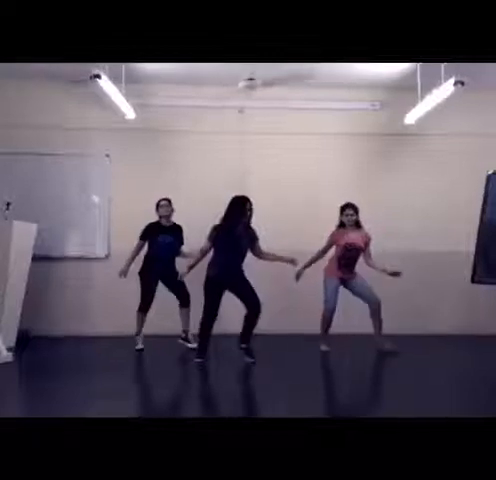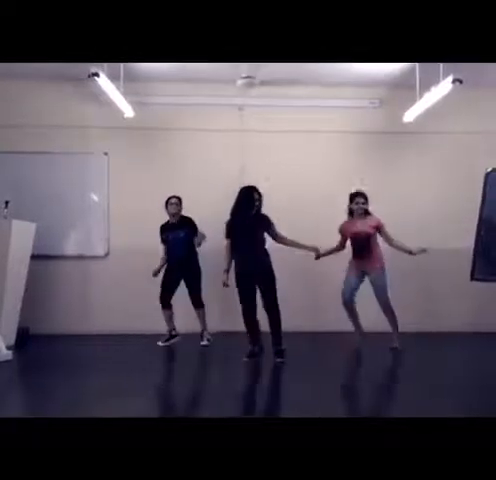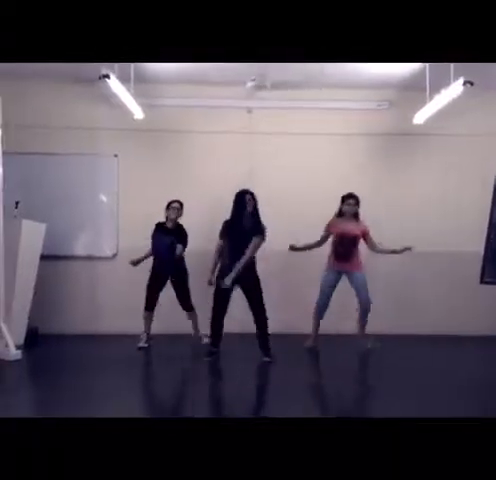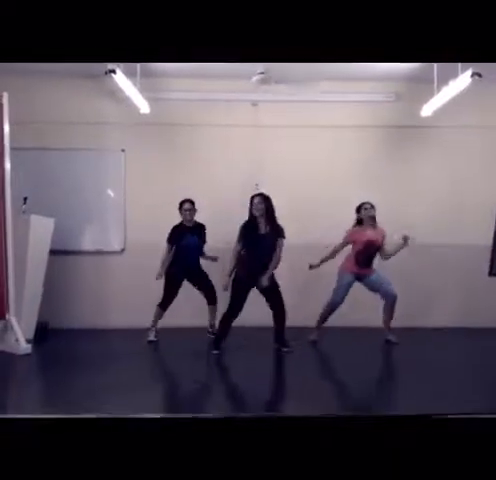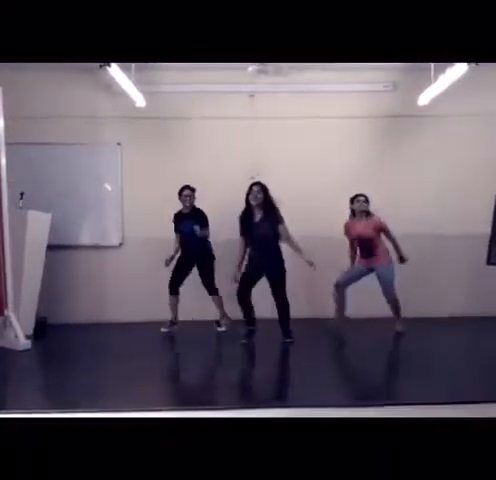
dt=0.5s
person 1, frame 1
left shoulder: (249, 232)
right shoulder: (219, 230)
left elbow: (260, 253)
right elbow: (204, 250)
left wrist: (284, 258)
right wrist: (189, 267)
left hip: (236, 276)
right hip: (215, 277)
left knee: (254, 306)
right knee: (210, 314)
left ankle: (245, 343)
right ankle: (202, 349)
person 1, frame 2
left shoulder: (262, 219)
right shoulder: (233, 223)
left elbow: (279, 238)
right elbow: (230, 249)
left wrist: (307, 247)
right wrist: (226, 271)
left hip: (263, 268)
right hip: (243, 271)
left knee: (271, 307)
right knee: (248, 308)
left ankle: (278, 347)
right ankle: (255, 346)
person 1, frame 3
left shoulder: (257, 227)
right shoulder: (229, 225)
left elbow: (249, 254)
right elbow: (219, 249)
left wrist: (233, 275)
right wrist: (212, 272)
left hip: (247, 273)
right hip: (225, 272)
left knee: (258, 309)
right knee: (218, 310)
left ankle: (265, 347)
right ankle: (214, 347)
person 1, frame 4
left shoulder: (277, 230)
right shoulder: (247, 227)
left elbow: (277, 256)
right elbow: (237, 252)
left wrist: (267, 275)
right wrist: (229, 275)
left hip: (265, 274)
right hip: (243, 274)
left knee: (279, 307)
right knee: (233, 309)
left ankle: (279, 340)
right ankle: (218, 340)
person 1, frame 5
left shoulder: (274, 215)
right shoulder: (245, 217)
left elbow: (287, 238)
right elbow: (244, 243)
left wrist: (303, 255)
right wrist: (238, 266)
left hip: (274, 262)
right hip: (256, 261)
left knee: (280, 297)
right knee: (242, 292)
left ankle: (286, 330)
right ankle: (250, 327)
person 2, frame 1
left shoulder: (364, 236)
right shoulder: (337, 235)
left elbow: (368, 260)
right elbow: (321, 253)
left wrist: (386, 271)
right wrist: (303, 268)
left hip: (351, 276)
right hip: (333, 274)
left knee: (375, 302)
right knee: (330, 307)
left ankle: (381, 340)
right ankle: (323, 340)
person 2, frame 2
left shoulder: (374, 221)
right shoulder: (346, 226)
left elbow: (390, 241)
right elbow: (341, 246)
left wrist: (411, 251)
right wrist: (323, 253)
left hip: (375, 266)
right hip: (356, 266)
left knee: (383, 301)
right knee: (346, 297)
left ankle: (395, 335)
right ankle: (358, 330)
person 2, frame 3
left shoulder: (362, 227)
right shoulder: (334, 223)
left elbow: (374, 248)
right elbow: (320, 242)
left wrist: (396, 251)
right wrist: (299, 248)
left hip: (354, 268)
right hip: (334, 266)
left knee: (365, 301)
right knee: (323, 300)
left ankle: (362, 333)
right ankle: (314, 336)
person 2, frame 4
left shoulder: (381, 232)
right shoulder: (356, 231)
left elbow: (385, 255)
right elbow: (339, 248)
left wrist: (402, 245)
right wrist: (319, 263)
left hip: (368, 272)
right hip: (349, 270)
left knee: (391, 295)
right knee: (335, 301)
left ankle: (388, 331)
right ankle: (317, 329)
person 2, frame 5
left shoulder: (376, 222)
right shoulder: (348, 226)
left elbow: (390, 237)
left wrist: (400, 254)
right wrist: (352, 266)
left hip: (382, 262)
right hip: (364, 262)
left knee: (389, 295)
right knee: (339, 284)
left ankle: (398, 321)
right ankle: (340, 317)
person 3, frame 1
left shoulder: (177, 229)
right shoulder: (152, 227)
left elbow: (178, 252)
right elbow: (139, 247)
left wrist: (190, 255)
right wrist: (126, 266)
left hip: (169, 270)
right hip: (150, 270)
left knee: (184, 296)
right knee: (146, 302)
left ankle: (185, 334)
right ankle: (138, 337)
person 3, frame 2
left shoulder: (188, 222)
right shoulder: (164, 228)
left elbow: (197, 244)
left wrist: (199, 239)
right wrist: (159, 267)
left hip: (191, 265)
right hip: (173, 267)
left knee: (196, 299)
right knee: (164, 298)
left ankle: (205, 332)
right ankle: (172, 333)
person 3, frame 3
left shoulder: (181, 231)
right shoulder: (158, 227)
left elbow: (179, 255)
left wrist: (179, 252)
right wrist: (141, 259)
left hip: (177, 270)
right hip: (159, 269)
left knee: (186, 302)
right knee: (150, 301)
left ankle: (197, 333)
right ankle: (146, 335)
person 3, frame 4
left shoulder: (201, 228)
right shoulder: (177, 230)
right elbow: (168, 250)
left wrist: (209, 257)
right wrist: (162, 268)
left hip: (195, 269)
right hip: (176, 269)
left knee: (211, 294)
right knee: (167, 300)
left ankle: (211, 328)
right ankle: (153, 328)
person 3, frame 5
left shoulder: (199, 213)
right shoulder: (177, 216)
left elbow: (207, 235)
right elbow: (179, 239)
left wrist: (200, 233)
right wrist: (172, 255)
left hip: (203, 254)
right hip: (187, 254)
left knee: (210, 286)
right knee: (173, 284)
left ankle: (222, 318)
right ankle: (173, 319)
